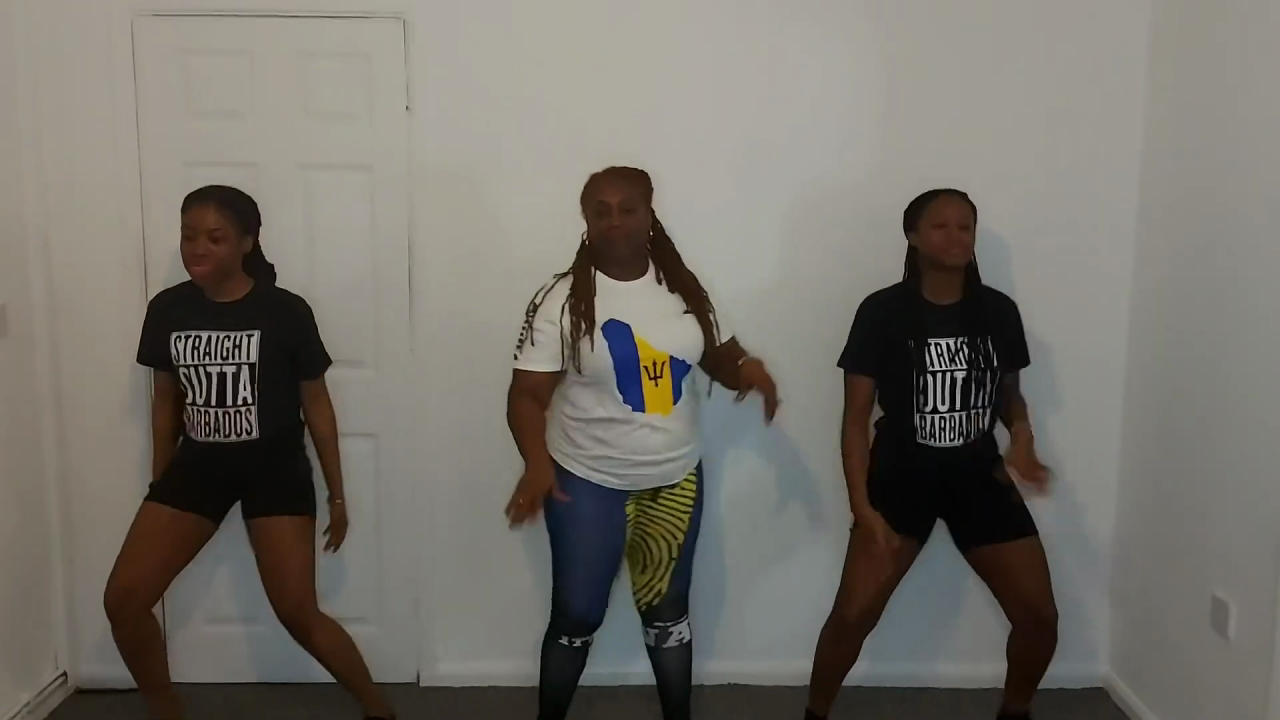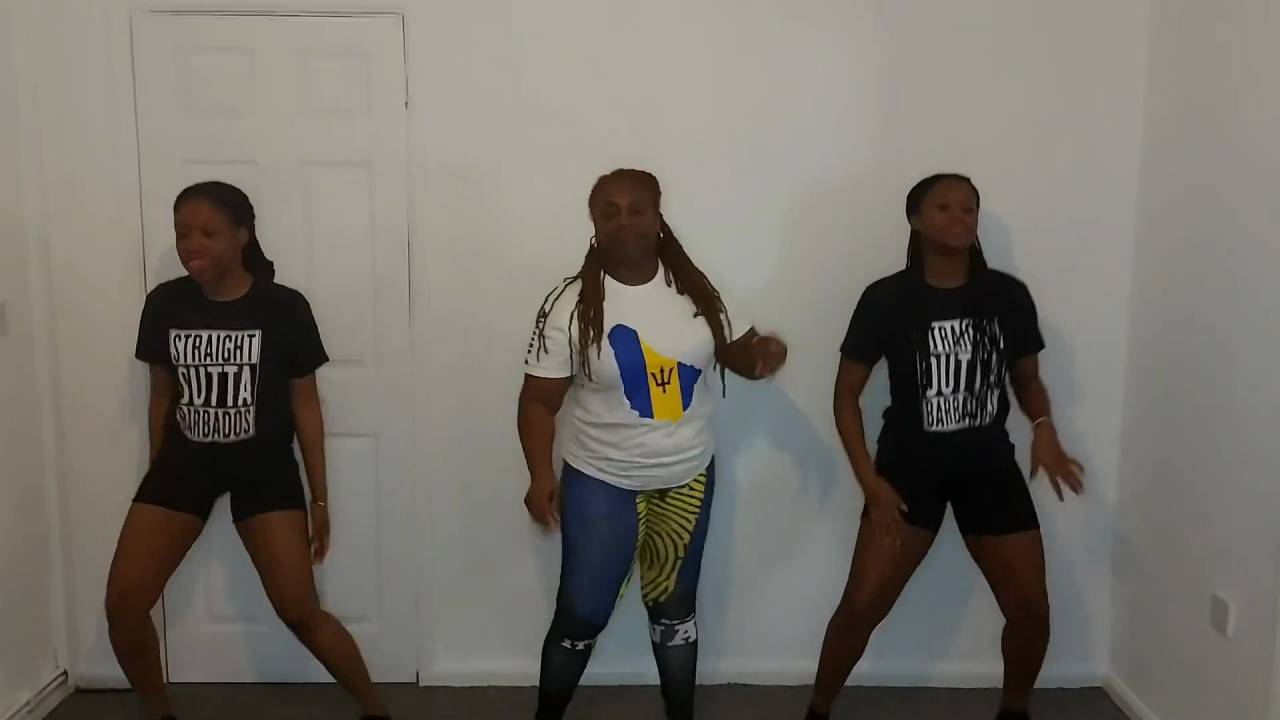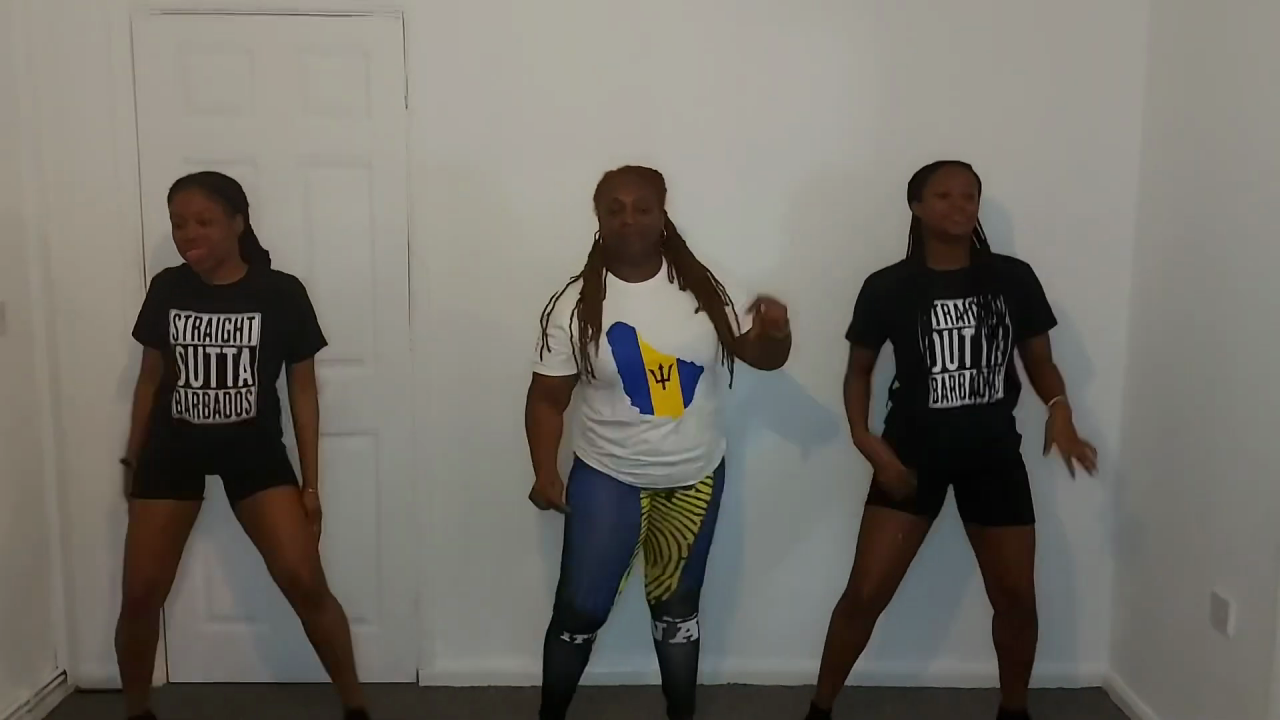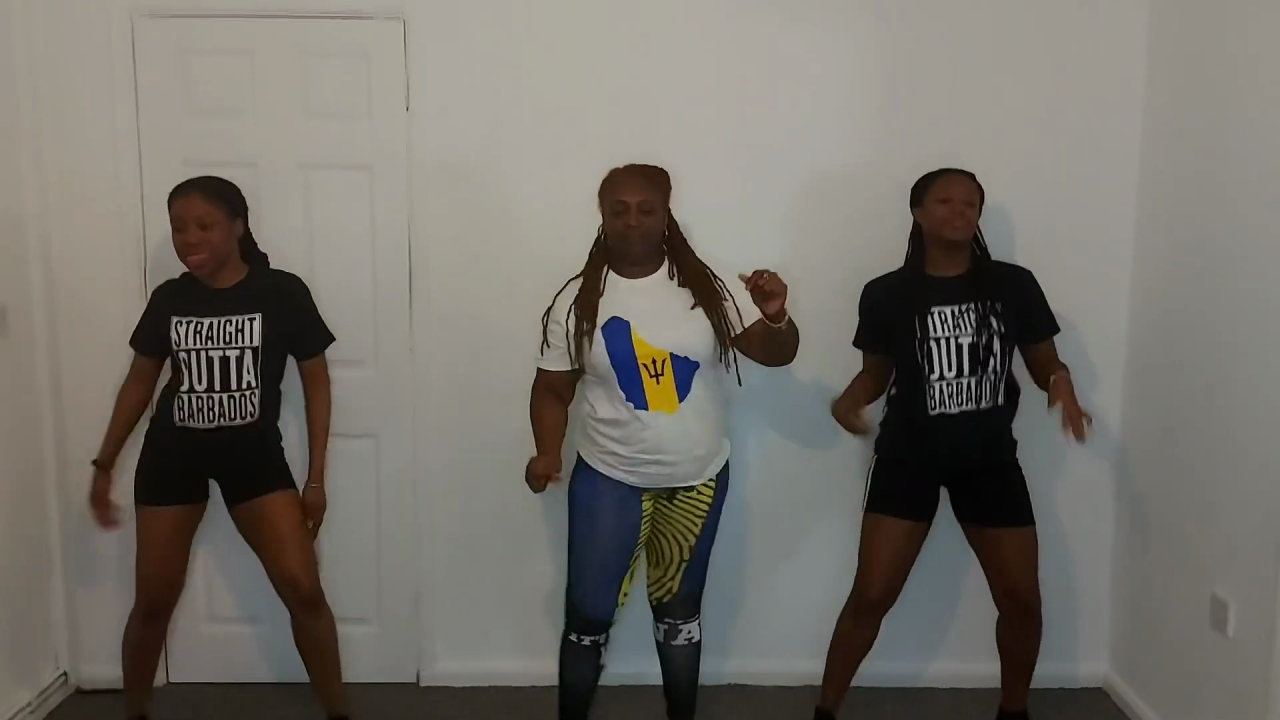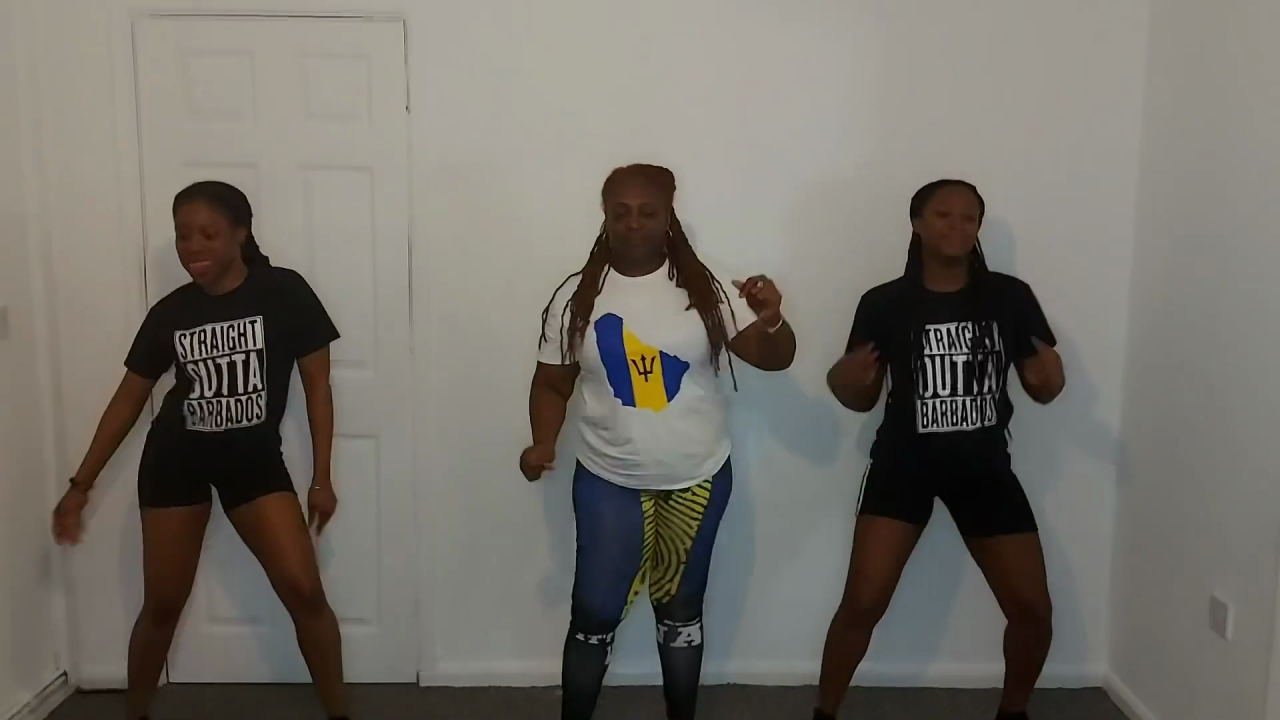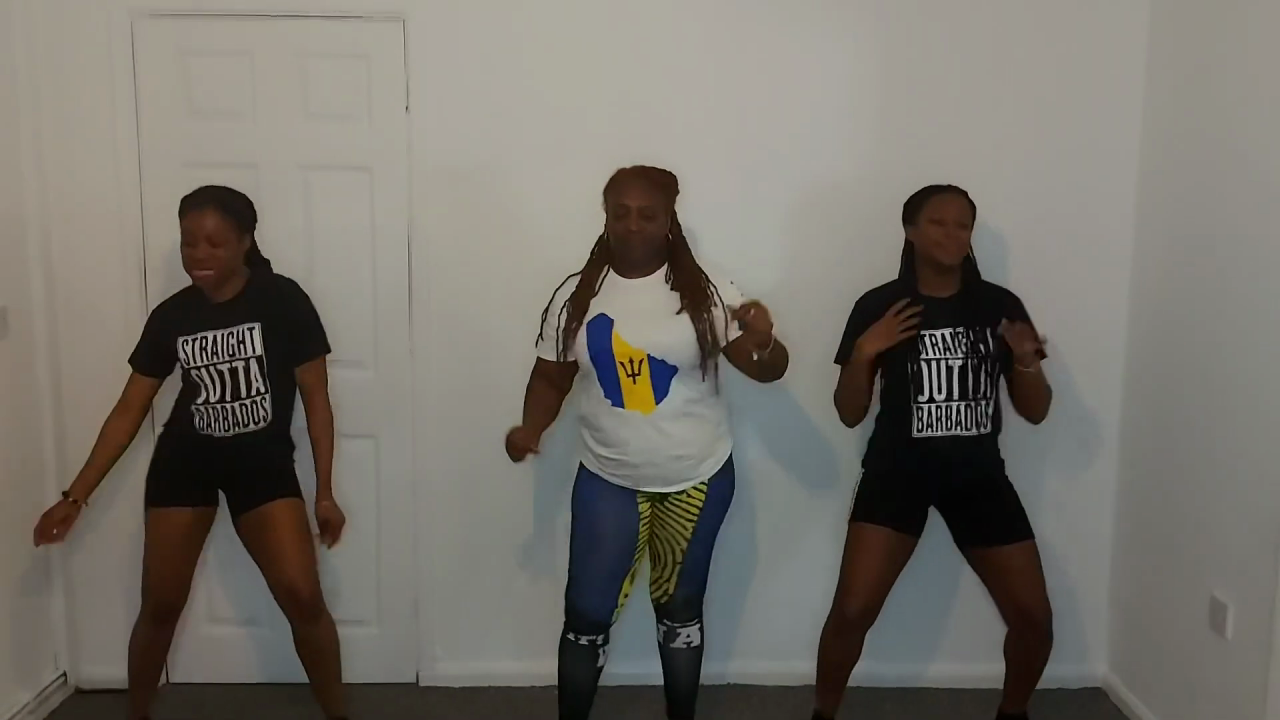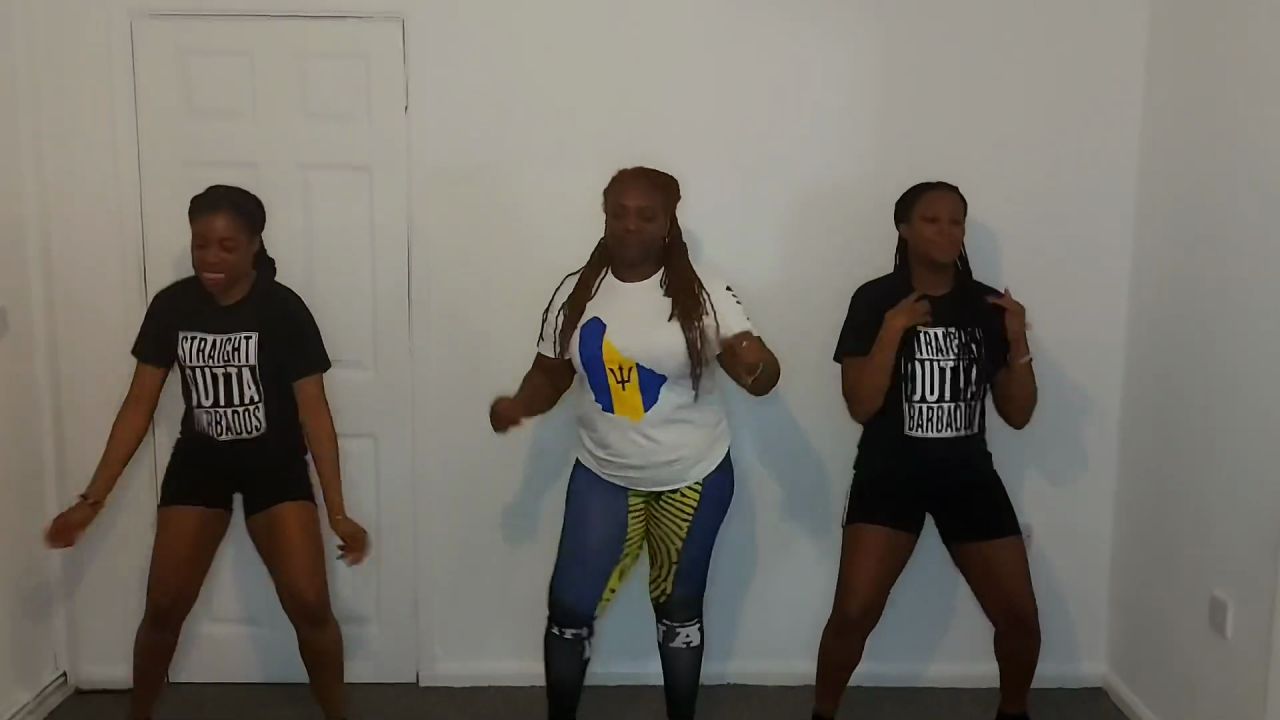
dt=0.1s
person 1, frame 1
left shoulder: (683, 288)
right shoulder: (562, 300)
left elbow: (721, 357)
right elbow: (526, 394)
left wrist: (749, 370)
right wrist: (536, 464)
left hip: (675, 482)
right hip: (589, 485)
left knee: (666, 609)
right knee: (577, 617)
person 1, frame 2
left shoulder: (696, 289)
right shoulder: (570, 305)
left elbow: (740, 358)
right elbow: (539, 399)
left wrist: (764, 351)
right wrist: (542, 477)
left hip: (688, 479)
right hip: (601, 482)
left knee: (673, 607)
right knee: (580, 616)
person 1, frame 3
left shoulder: (701, 285)
right shoulder: (574, 303)
left elbow: (760, 352)
right elbow: (546, 397)
left wrist: (776, 326)
right wrist: (545, 470)
left hip: (695, 479)
right hip: (608, 479)
left knee: (676, 606)
right knee: (580, 611)
person 1, frame 4
left shoulder: (706, 285)
right shoulder: (577, 298)
left elbow: (777, 354)
right elbow: (552, 389)
left wrist: (776, 312)
right wrist: (547, 453)
left hip: (699, 477)
right hip: (609, 479)
left knee: (678, 606)
right knee: (588, 614)
person 1, frame 5
left shoulder: (703, 286)
right shoulder: (576, 296)
left elbow: (773, 359)
right elbow: (551, 383)
left wrist: (771, 318)
right wrist: (543, 443)
left hip: (698, 479)
right hip: (609, 482)
left knee: (679, 608)
right knee: (594, 616)
person 1, frame 6
left shoulder: (704, 288)
right shoulder: (576, 293)
left elbow: (770, 369)
right elbow: (551, 378)
left wrist: (762, 339)
right wrist: (532, 424)
left hip: (697, 479)
right hip: (608, 480)
left knee: (678, 608)
right knee: (587, 615)
person 1, frame 7
left shoulder: (701, 292)
right shoulder: (574, 293)
left elbow: (763, 380)
right elbow: (550, 374)
left wrist: (752, 362)
right wrist: (519, 404)
left hip: (694, 479)
right hip: (603, 479)
left knee: (678, 607)
right knee: (570, 609)
person 2, frame 1
left shoulder: (998, 311)
right shoulder: (882, 312)
right elbow: (856, 415)
left wrist: (1021, 433)
right wrist: (861, 506)
left hip: (979, 479)
right hip: (900, 478)
left knee: (1038, 615)
right knee: (853, 616)
person 2, frame 2
left shoulder: (1006, 294)
right shoulder: (885, 299)
left elbow: (1027, 378)
right elbow: (846, 392)
left wrist: (1045, 428)
right wrist: (867, 476)
left hip: (989, 466)
right hip: (909, 466)
left knee: (1031, 609)
right knee: (862, 605)
person 2, frame 3
left shoulder: (1014, 277)
right shoulder: (888, 287)
left elbow: (1040, 361)
right elbow: (858, 370)
left wrist: (1060, 411)
right wrist: (864, 439)
left hip: (993, 454)
right hip: (914, 452)
left knee: (1017, 600)
right knee: (865, 593)
person 2, frame 4
left shoulder: (1013, 284)
right shoulder: (886, 293)
left elbow: (1045, 362)
right elbow: (876, 376)
left wrist: (1064, 391)
right wrist: (850, 401)
left hip: (989, 456)
right hip: (908, 456)
left knee: (1022, 600)
right knee: (870, 596)
person 2, frame 5
left shoulder: (1009, 297)
right shoulder: (883, 304)
left elbow: (1043, 380)
right elbow: (860, 397)
left wrist: (1052, 379)
right wrist: (845, 382)
left hip: (984, 467)
right hip: (903, 463)
left knee: (1033, 608)
right knee: (862, 604)
person 2, frame 6
left shoulder: (1000, 306)
right shoulder: (879, 307)
left elbow: (1034, 410)
right elbow: (849, 413)
left wrist: (1029, 362)
right wrist: (862, 355)
left hip: (978, 475)
right hip: (895, 472)
left knee: (1033, 616)
right knee: (852, 612)
person 2, frame 7
left shoulder: (990, 306)
right shoulder: (875, 301)
left elbow: (1018, 414)
right elbow: (861, 408)
left wrist: (1018, 345)
right wrist: (891, 334)
left hip: (969, 476)
right hip: (888, 473)
left knee: (1020, 615)
right knee: (854, 613)
person 3, frame 1
left shoulder: (285, 312)
right shoulder: (167, 309)
left elbow: (316, 403)
right elbow: (166, 400)
left wrist: (337, 494)
right wrist: (158, 483)
left hip: (275, 470)
right hip: (195, 470)
left knee: (297, 614)
right knee: (123, 598)
person 3, frame 2
left shoulder: (284, 309)
right shoulder: (164, 304)
left elbow: (304, 405)
right elbow: (161, 396)
left wrist: (319, 502)
right wrist: (151, 479)
left hip: (265, 469)
right hip: (182, 468)
left knee: (296, 610)
right knee: (122, 601)
person 3, frame 3
left shoulder: (282, 294)
right shoulder: (166, 290)
left elbow: (303, 389)
right elbow: (152, 378)
left wrist: (310, 486)
right wrist: (133, 460)
left hip: (255, 452)
right hip: (172, 451)
left knee: (306, 583)
right knee: (139, 596)
person 3, frame 4
left shoulder: (283, 293)
right shoulder: (169, 299)
left elbow: (315, 385)
right elbow: (139, 383)
left wrist: (316, 478)
right wrist: (103, 467)
left hip: (256, 456)
right hip: (175, 457)
left knee: (303, 591)
right knee: (154, 601)
person 3, frame 5
left shoulder: (284, 291)
right shoulder: (170, 312)
left elbow: (317, 384)
right elbow: (129, 397)
left wrist: (322, 478)
right wrist: (80, 485)
left hip: (254, 458)
right hip: (176, 459)
left knee: (304, 590)
right knee: (163, 603)
person 3, frame 6
left shoulder: (282, 300)
right shoulder: (171, 316)
left elbow: (315, 395)
right elbow: (130, 409)
left wrist: (325, 493)
right wrist: (75, 498)
left hip: (262, 464)
right hip: (182, 464)
left knee: (303, 598)
right knee: (161, 606)
person 3, frame 7
left shoulder: (284, 310)
right shoulder: (172, 308)
left elbow: (313, 409)
right elbow: (139, 404)
left wrist: (338, 510)
right wrist: (92, 499)
left hip: (277, 466)
right hip: (199, 466)
left knee: (309, 603)
right knee: (165, 607)
